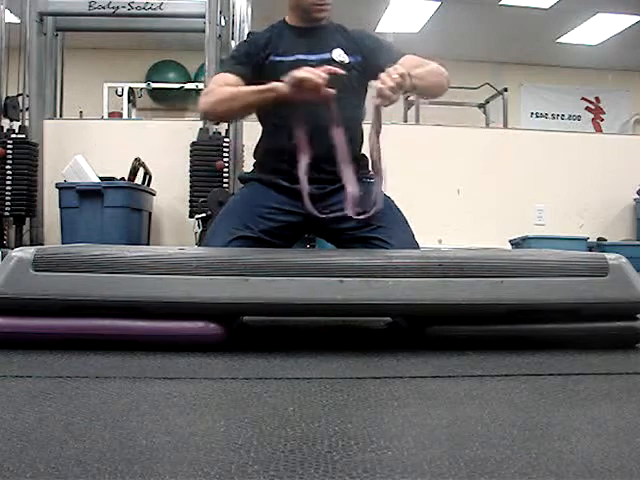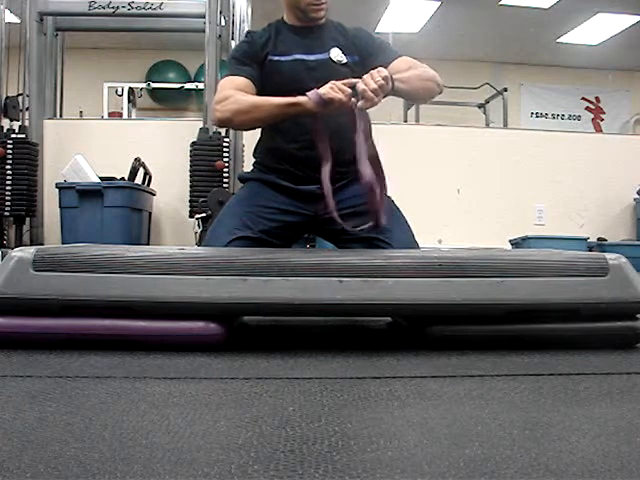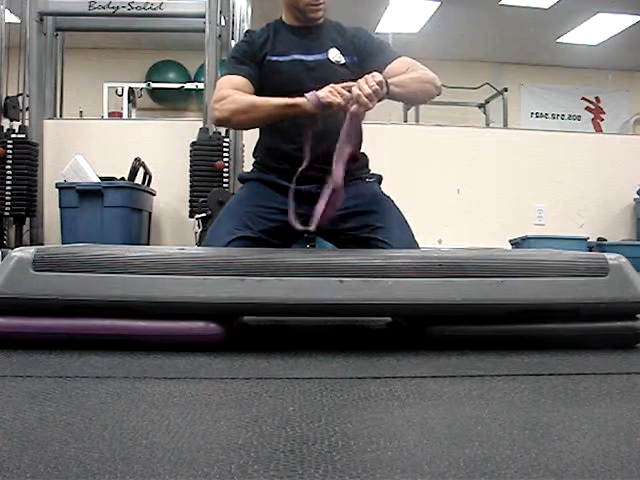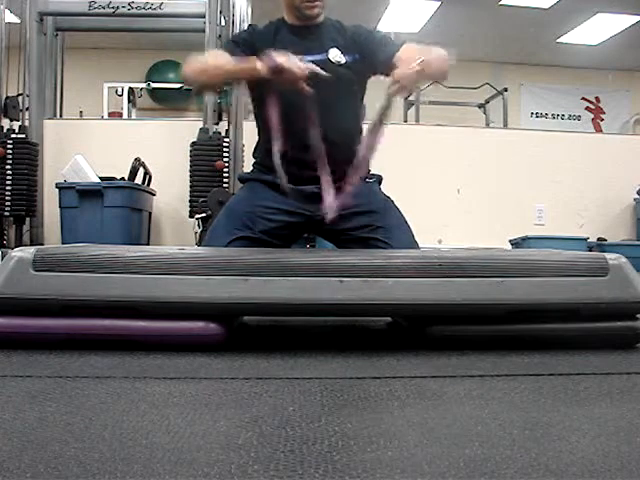
dt=0.3s
person 1, frame 1
left shoulder: (358, 43)
right shoulder: (258, 46)
left elbow: (437, 77)
right elbow: (210, 105)
left wrist: (406, 78)
right wrist: (281, 89)
right hip: (275, 186)
person 1, frame 2
left shoulder: (357, 41)
right shoulder: (256, 44)
left elbow: (431, 82)
right elbow: (224, 110)
left wrist: (390, 82)
right wrist: (307, 102)
left hip: (347, 184)
right hip: (274, 185)
person 1, frame 3
left shoulder: (355, 40)
right shoulder: (256, 44)
left elbow: (429, 83)
right elbow: (223, 109)
left wrist: (384, 85)
right wrist: (306, 103)
left hip: (348, 182)
right hip: (274, 185)
person 1, frame 4
left shoulder: (358, 40)
right shoulder: (257, 39)
left elbow: (436, 59)
right elbow: (194, 72)
left wrist: (422, 64)
right wrist: (259, 67)
right hip: (272, 186)
